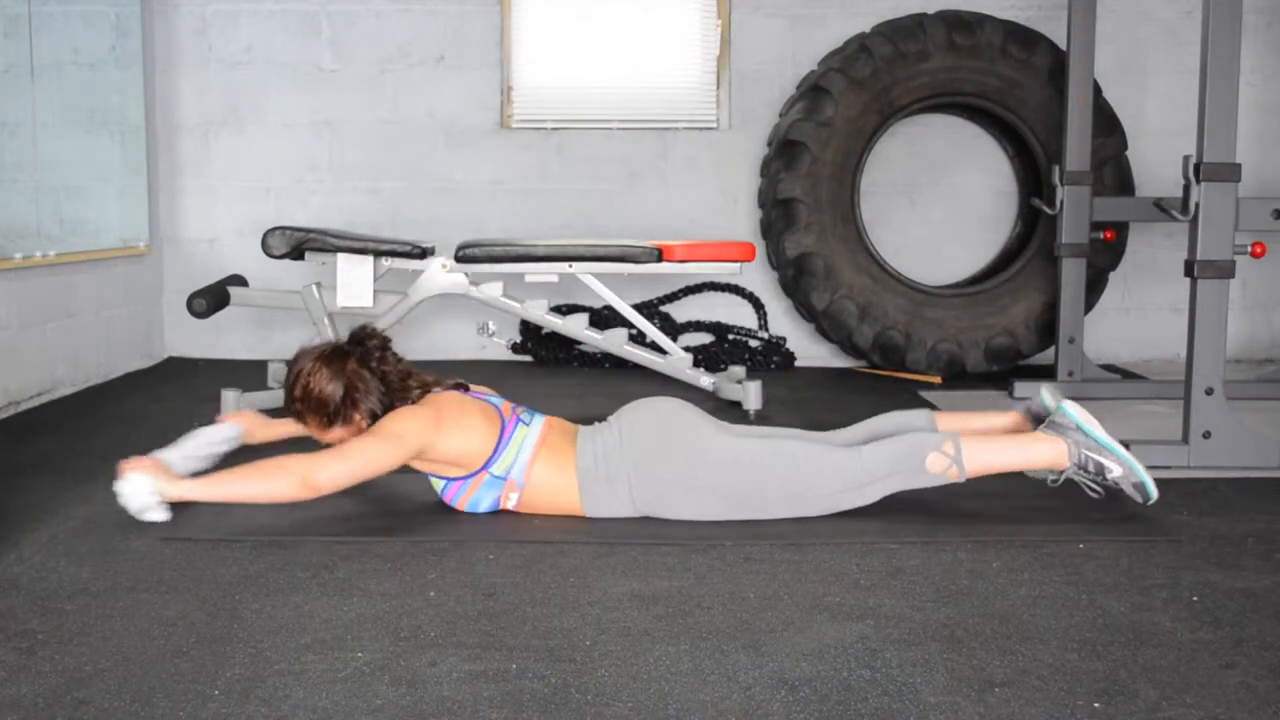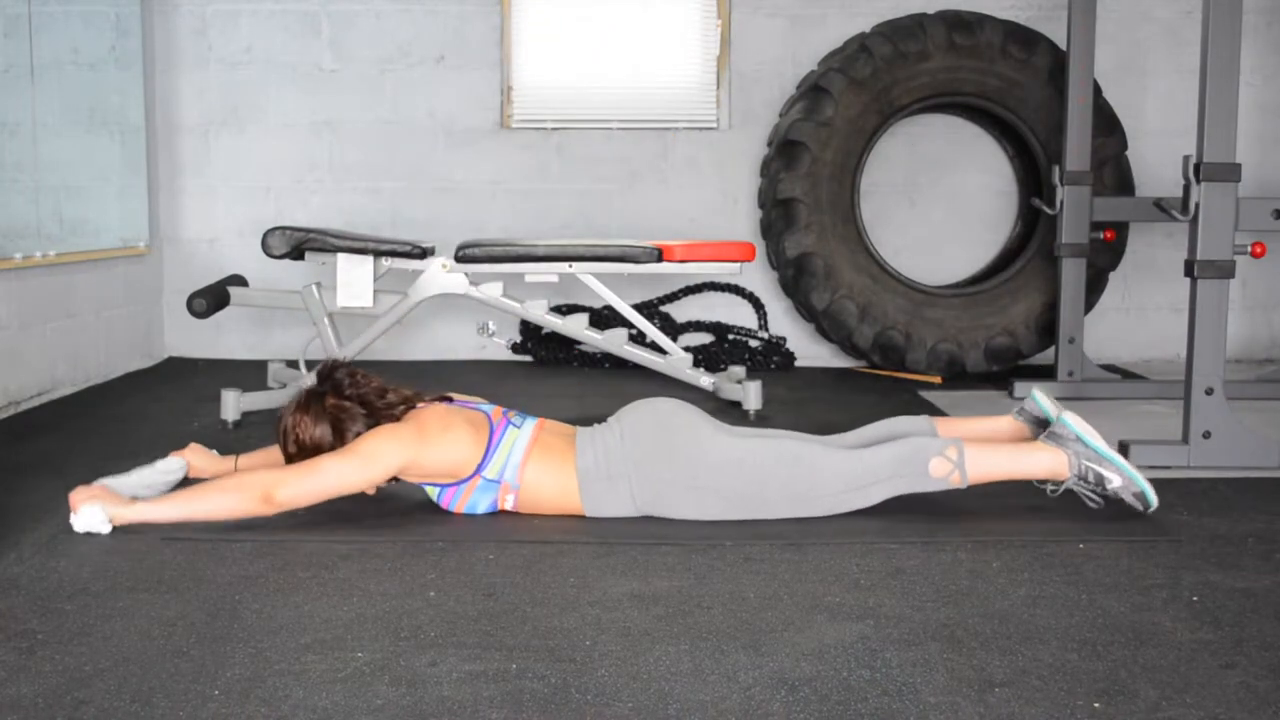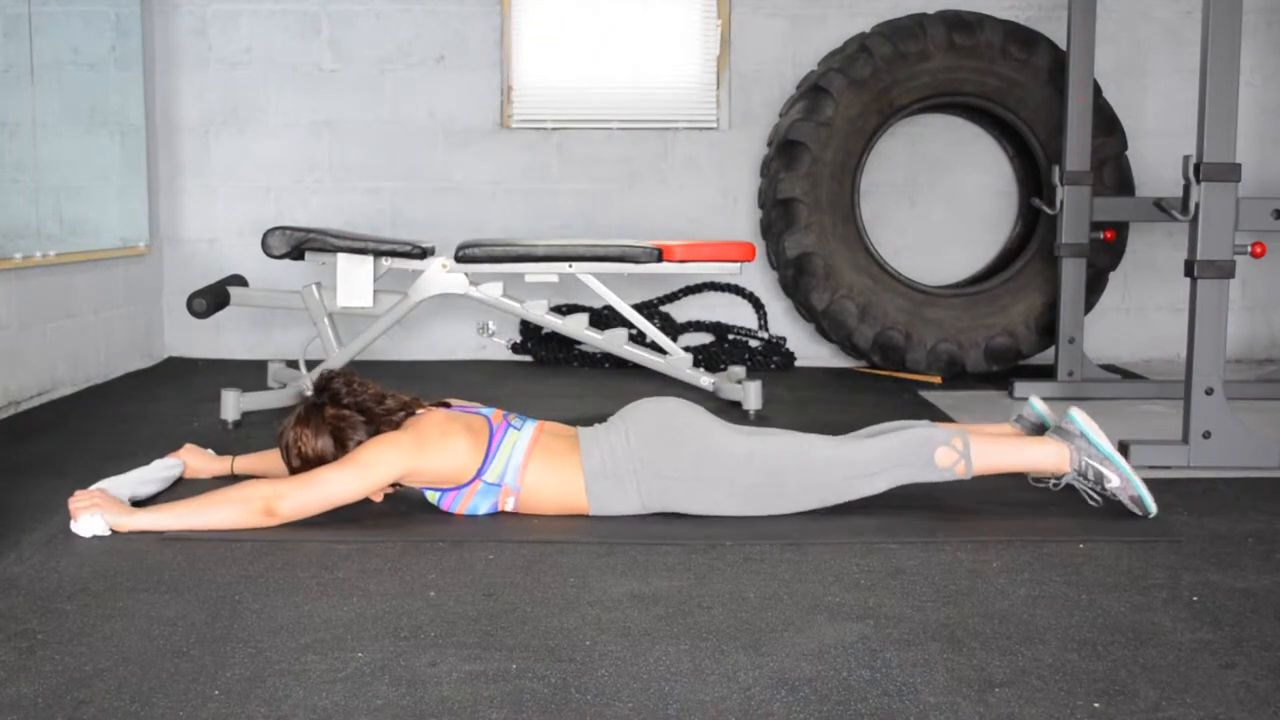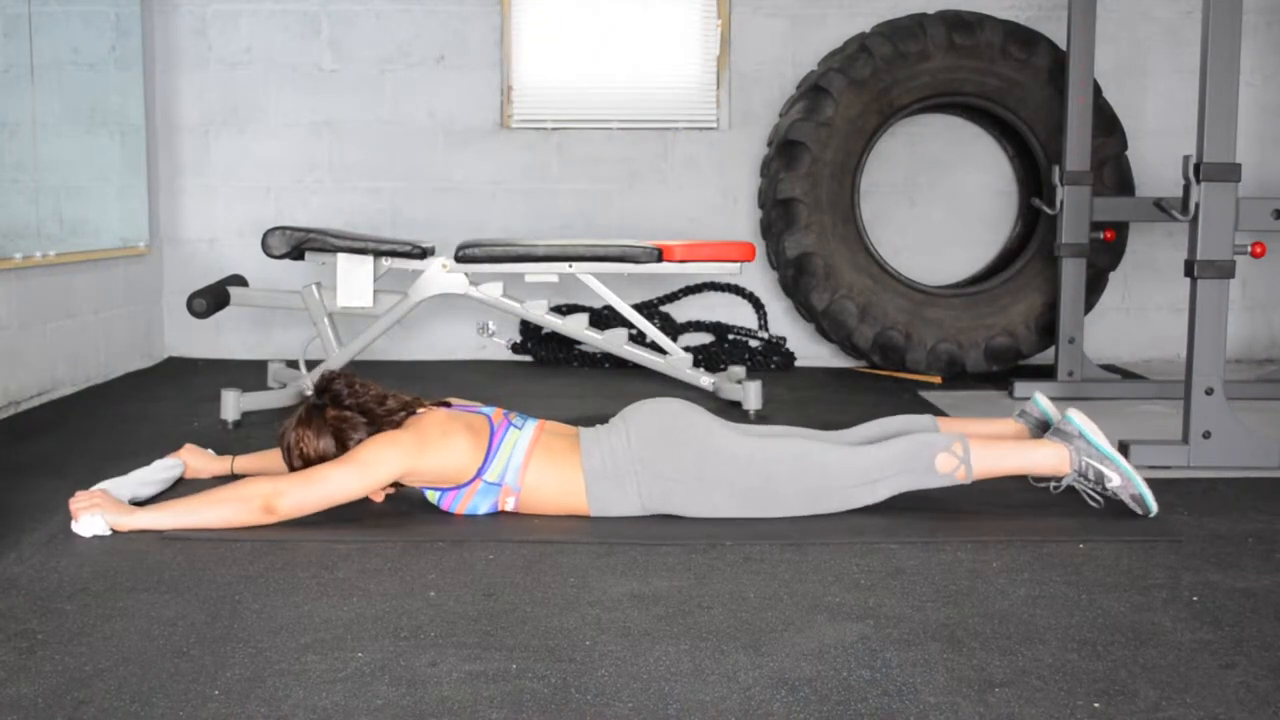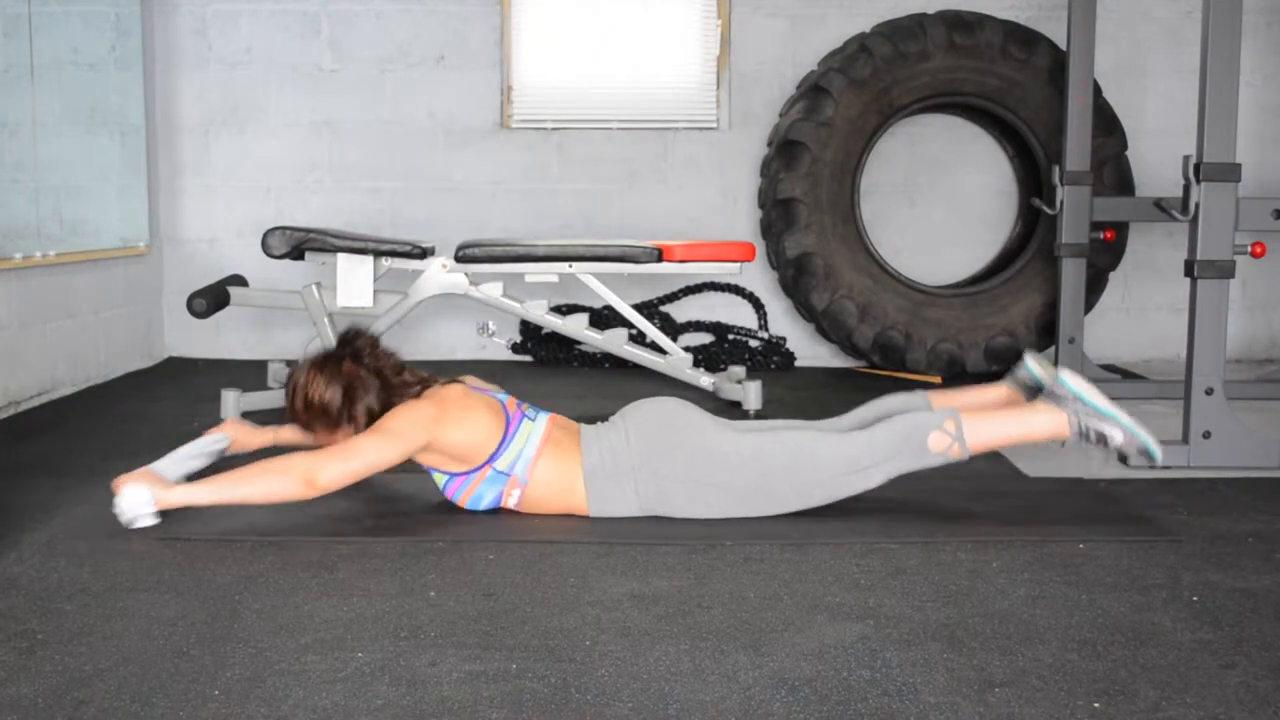
dt=0.3s
person 1, frame 1
left shoulder: (413, 426)
right shoulder: (427, 392)
left elbow: (321, 476)
right elbow: (362, 429)
left wrist: (182, 486)
right wrist: (274, 424)
left hip: (654, 471)
right hip: (654, 436)
left knee: (861, 477)
right knee: (841, 451)
left ankle: (1060, 452)
right ankle: (1025, 419)
person 1, frame 2
left shoulder: (403, 442)
right shoulder: (408, 412)
left elbow: (278, 496)
right elbow: (308, 449)
left wrist: (129, 510)
right wrist: (218, 460)
left hip: (654, 468)
right hip: (654, 438)
left knee: (860, 479)
right knee: (847, 451)
left ankle: (1064, 459)
right ankle: (1025, 426)
person 1, frame 3
left shoulder: (405, 449)
right shoulder: (410, 418)
left elbow: (277, 509)
right elbow: (315, 456)
left wrist: (129, 516)
right wrist: (218, 462)
left hip: (658, 464)
right hip: (654, 438)
left knee: (861, 465)
right knee: (852, 455)
left ankle: (1062, 454)
right ankle: (1027, 431)
person 1, frame 4
left shoulder: (406, 447)
right shoulder: (406, 419)
left elbow: (276, 503)
right elbow: (312, 453)
left wrist: (129, 516)
right wrist: (217, 459)
left hip: (658, 466)
right hip: (655, 440)
left knee: (874, 476)
right knee: (850, 448)
left ankle: (1065, 457)
right ankle: (1030, 425)
person 1, frame 5
left shoulder: (421, 418)
right shoulder: (430, 391)
left elbow: (316, 477)
right elbow: (346, 429)
left wrist: (178, 491)
right wrist: (258, 434)
left hip: (658, 469)
right hip: (657, 439)
left knee: (866, 459)
right knee: (847, 436)
left ankle: (1060, 421)
right ankle: (1023, 388)
